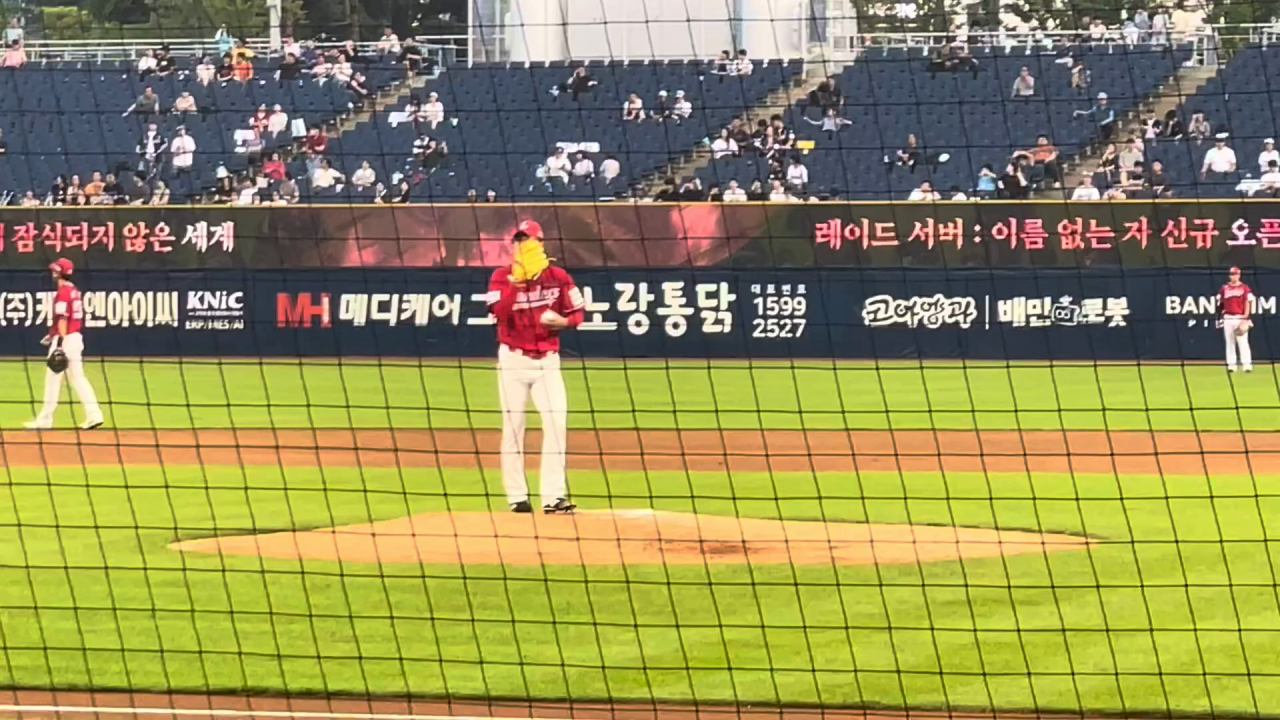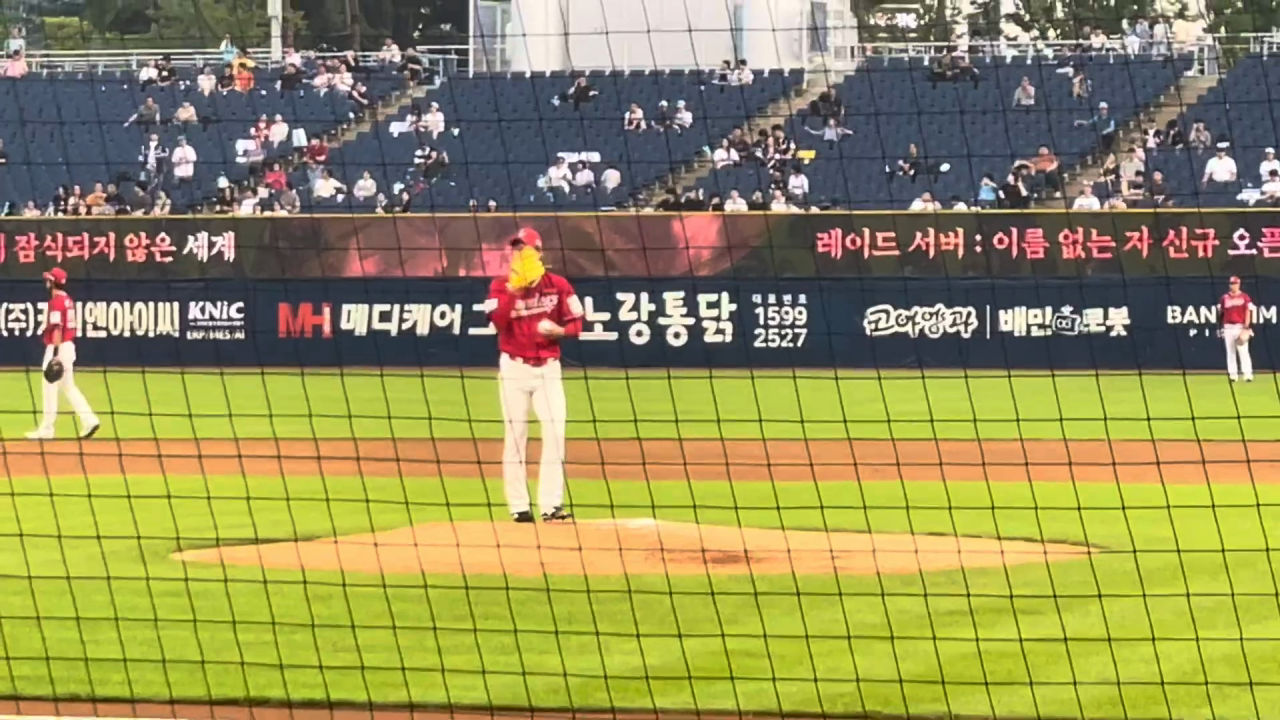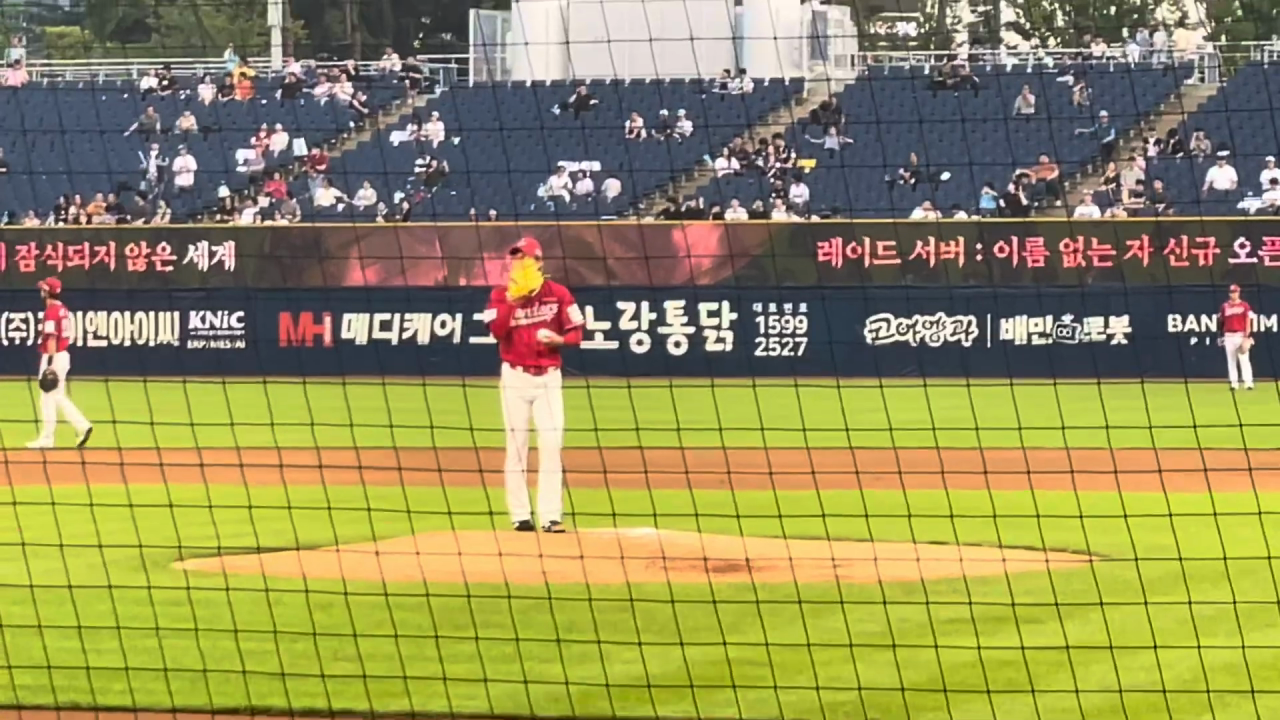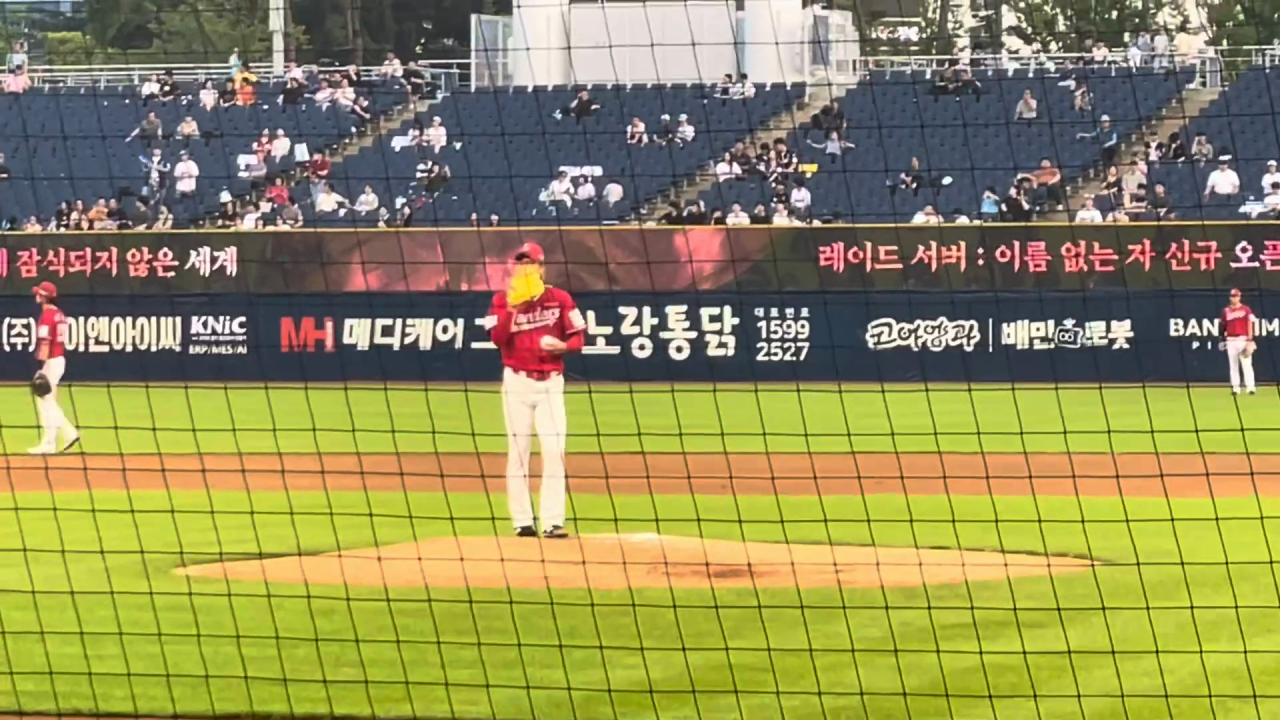
dt=0.1s
person 1, frame 1
left shoulder: (559, 277)
right shoulder: (502, 276)
left elbow: (577, 314)
right elbow: (500, 314)
left wrist: (563, 321)
right wrist: (516, 281)
left hip: (548, 360)
right hip: (513, 359)
left knee: (556, 425)
right knee: (514, 429)
left ankle: (553, 496)
right ankle: (517, 497)
person 1, frame 2
left shoulder: (558, 285)
right shoulder: (500, 285)
left elbow: (576, 323)
right elbow: (499, 322)
left wrist: (561, 331)
right wrist: (513, 289)
left hip: (548, 368)
right hip: (514, 368)
left knee: (555, 434)
right knee: (515, 438)
left ankle: (551, 505)
right ankle: (518, 506)
person 1, frame 3
left shoulder: (559, 293)
right shoulder: (500, 294)
left elbow: (576, 332)
right elbow: (497, 333)
left wrist: (560, 339)
right wrist: (512, 300)
left hip: (549, 377)
right hip: (514, 377)
left knee: (551, 446)
right knee: (516, 447)
left ankle: (550, 518)
right ankle: (520, 515)
person 1, frame 4
left shoulder: (560, 298)
right shoulder: (502, 300)
left elbow: (578, 338)
right elbow: (498, 339)
left wrist: (563, 346)
right wrist: (512, 307)
left hip: (551, 382)
right hip: (517, 382)
left knee: (554, 451)
right knee: (518, 452)
left ankle: (552, 522)
right ankle: (522, 521)
